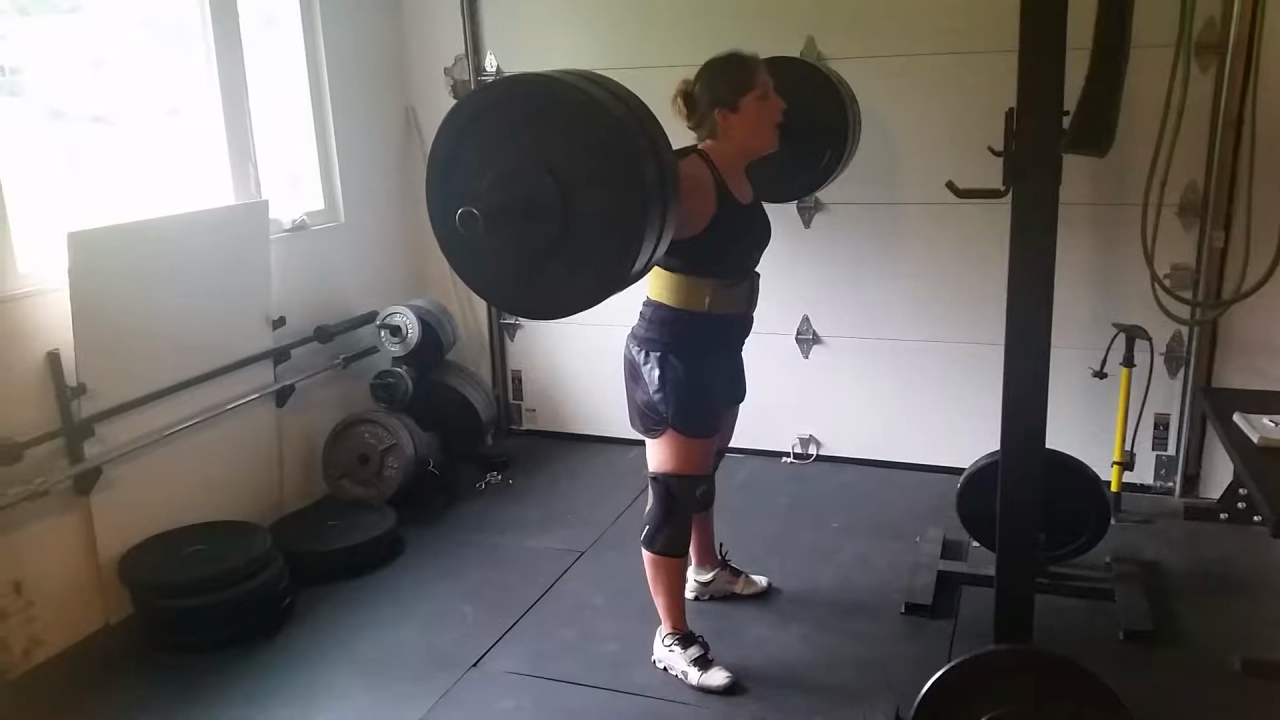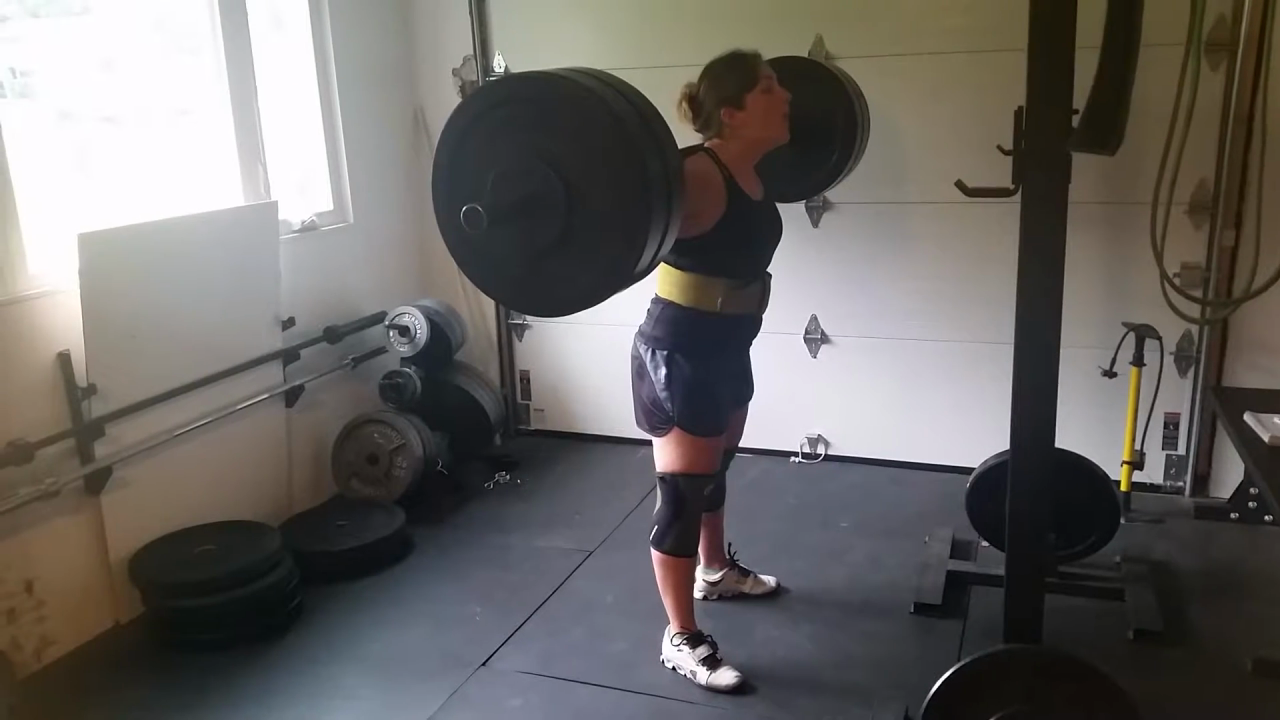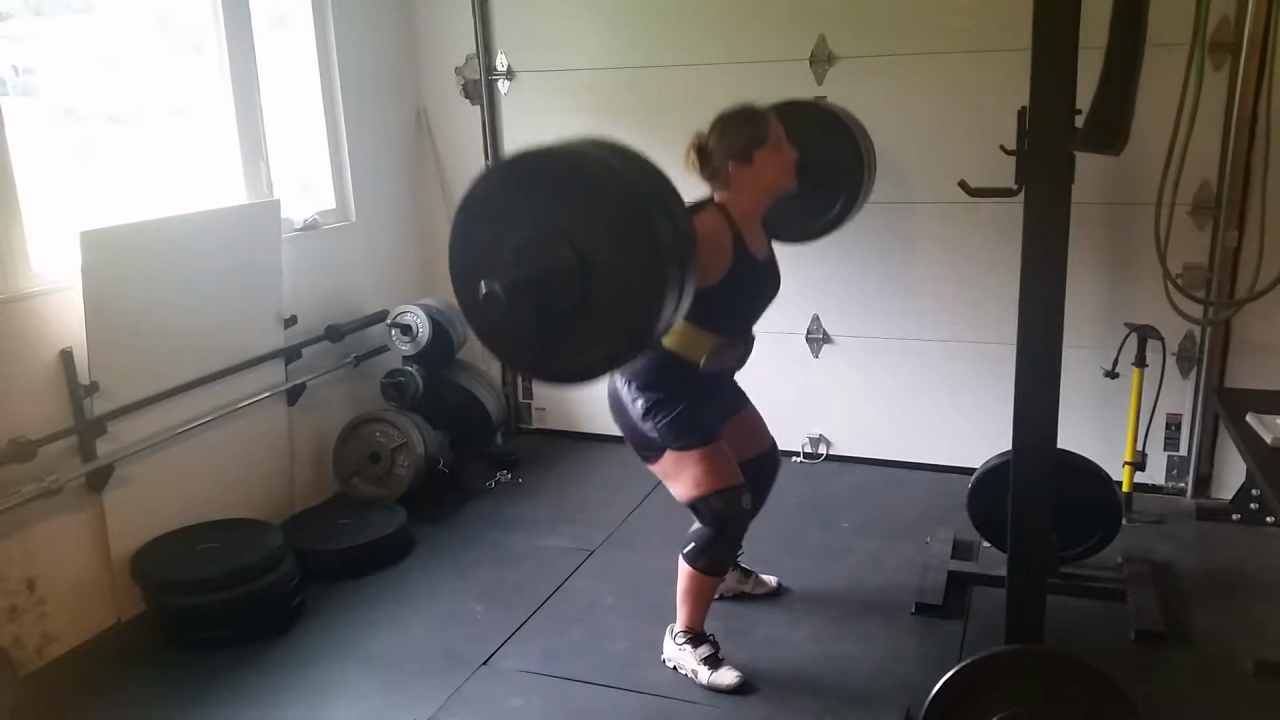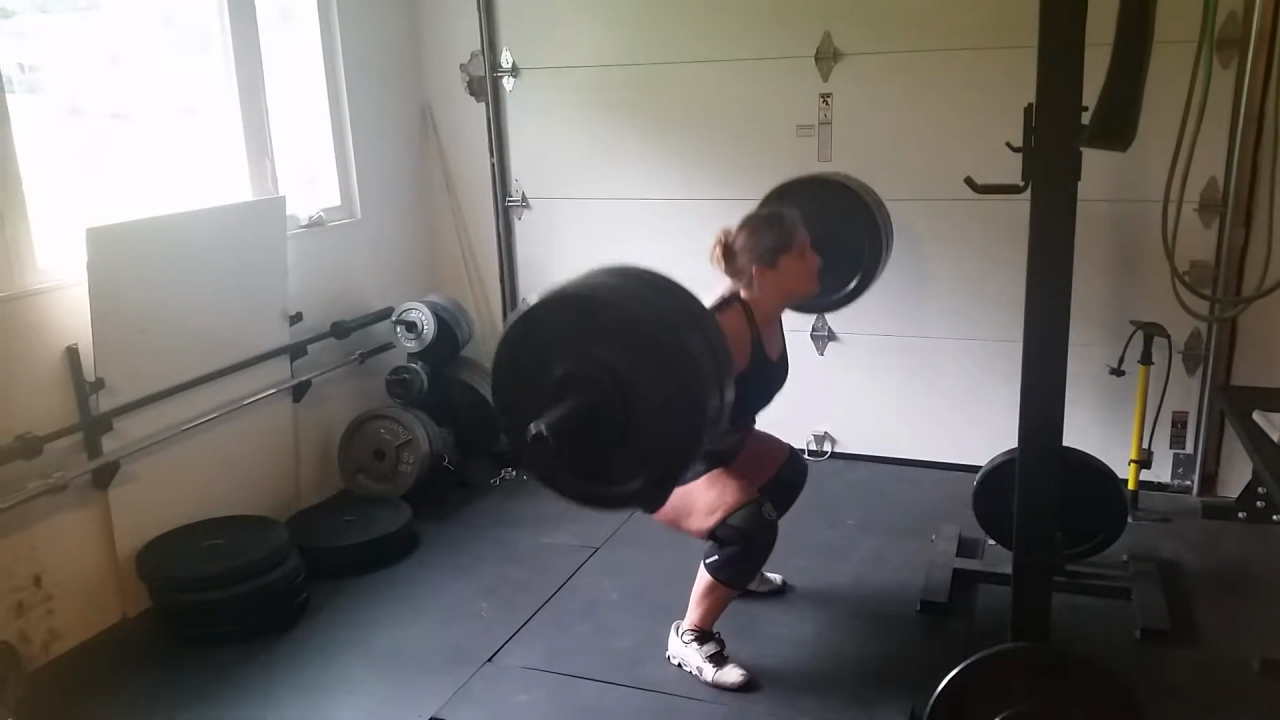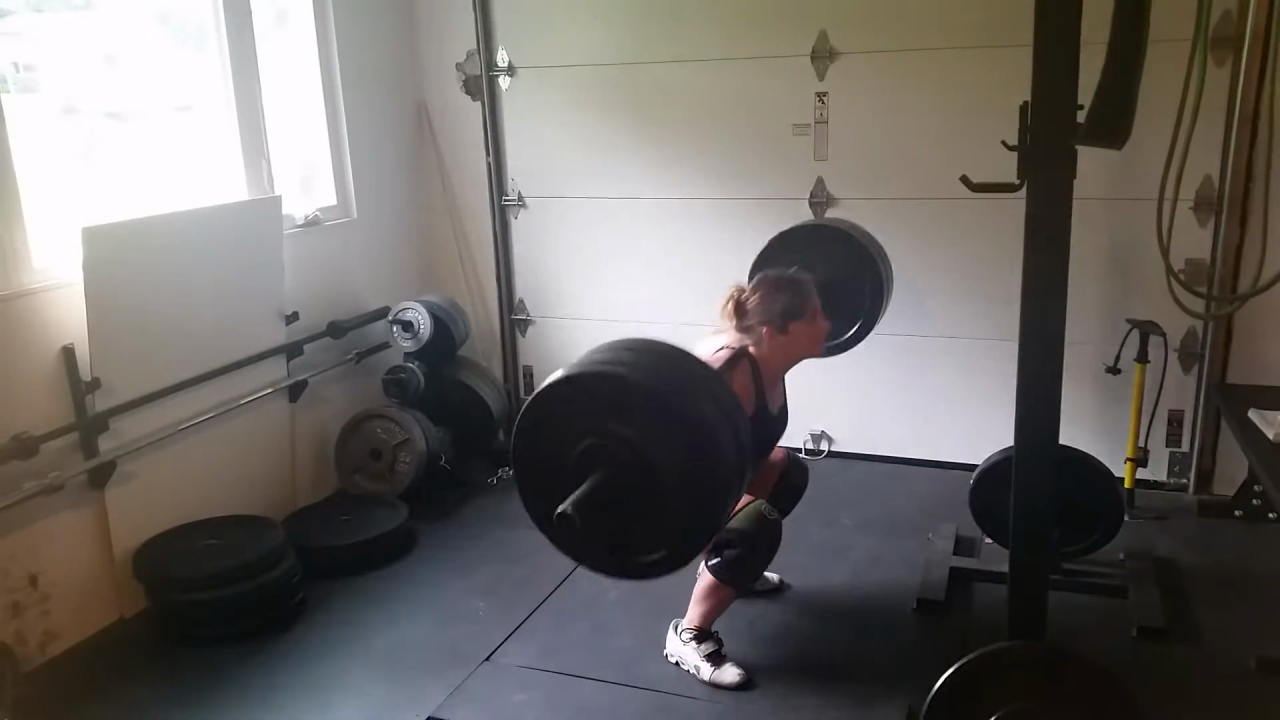
dt=0.5s
person 1, frame 1
left shoulder: (735, 175)
right shoulder: (688, 180)
left hip: (717, 348)
right hip: (672, 354)
left knee: (705, 472)
right knee: (674, 494)
left ankle: (707, 570)
right ankle: (673, 640)
person 1, frame 2
left shoulder: (747, 172)
right shoulder: (697, 176)
left hip: (725, 346)
right hip: (678, 352)
left knee: (715, 469)
right knee: (682, 493)
left ankle: (716, 569)
right ankle: (681, 640)
person 1, frame 3
left shoulder: (751, 223)
right shoulder: (706, 231)
left hip: (706, 381)
right hip: (655, 391)
left knee: (761, 467)
right knee: (726, 508)
left ankle: (725, 571)
right ankle: (684, 640)
person 1, frame 4
left shoulder: (765, 311)
right shoulder: (727, 329)
left hip: (714, 443)
left knee: (788, 469)
right knee: (750, 523)
left ankle: (734, 568)
right ankle: (690, 638)
person 1, frame 5
left shoulder: (761, 354)
right shoulder: (730, 382)
left knee: (789, 473)
right knee: (755, 528)
left ankle: (730, 570)
right ankle: (689, 637)
